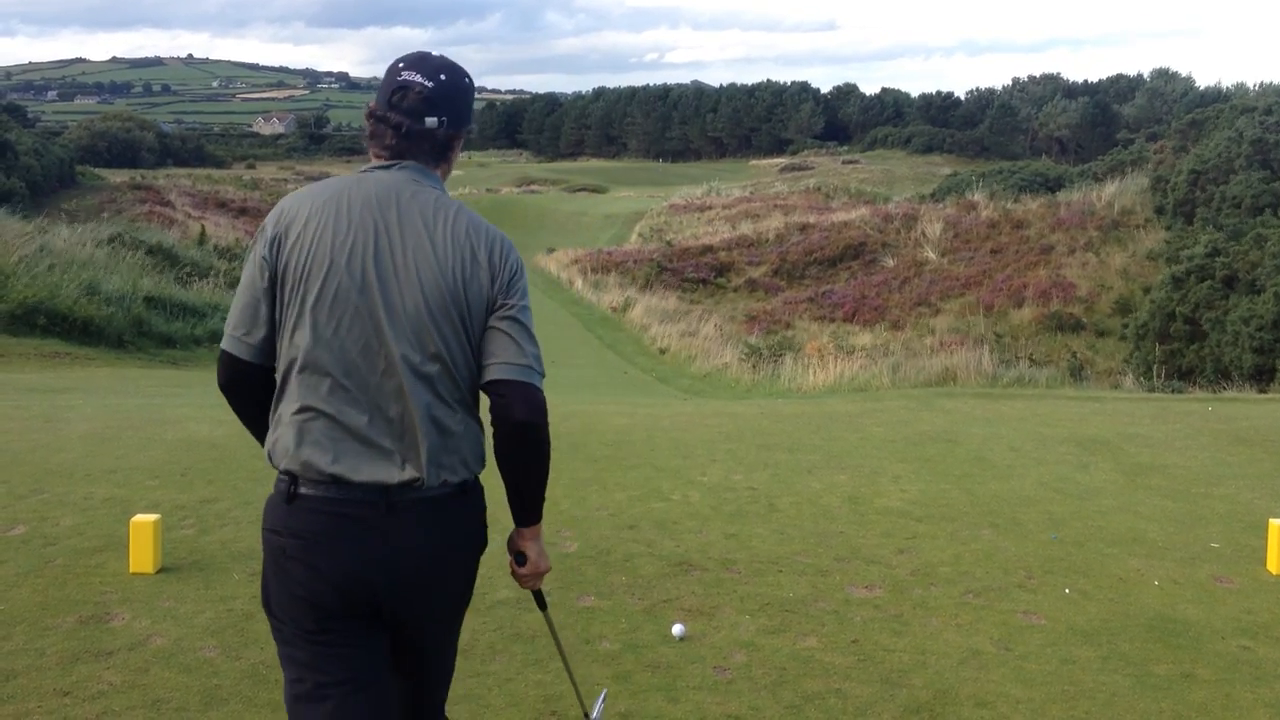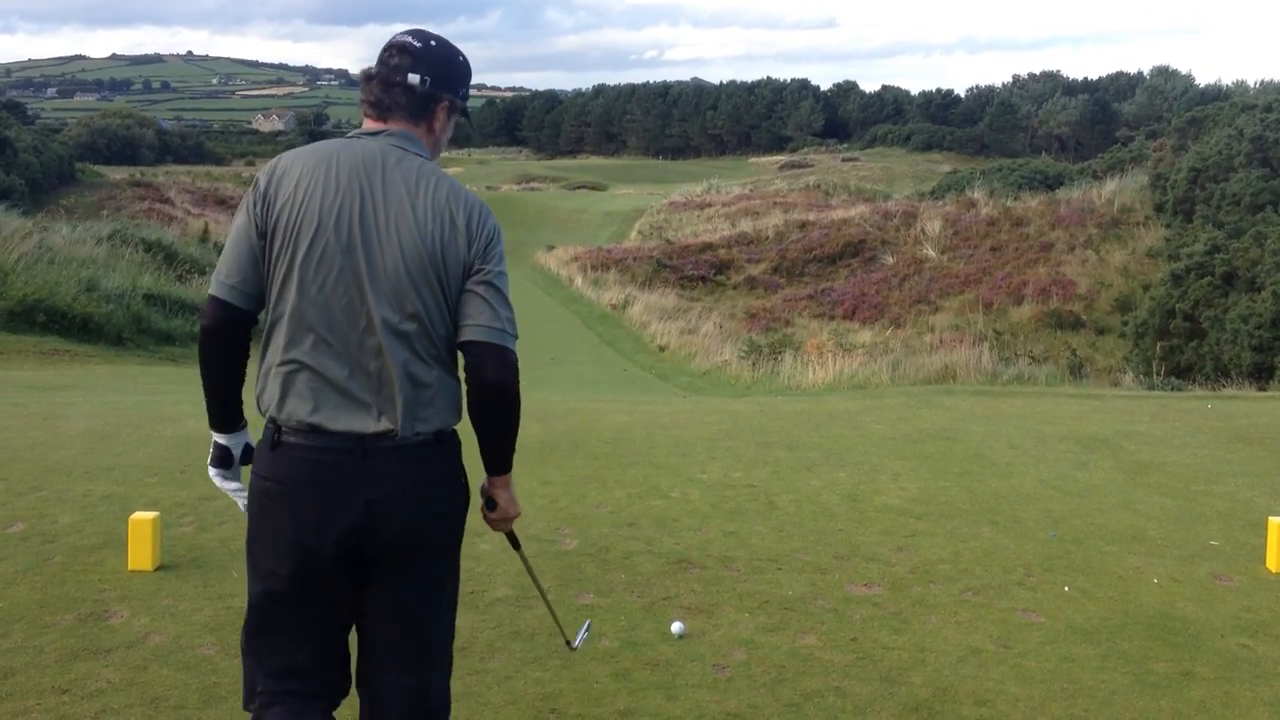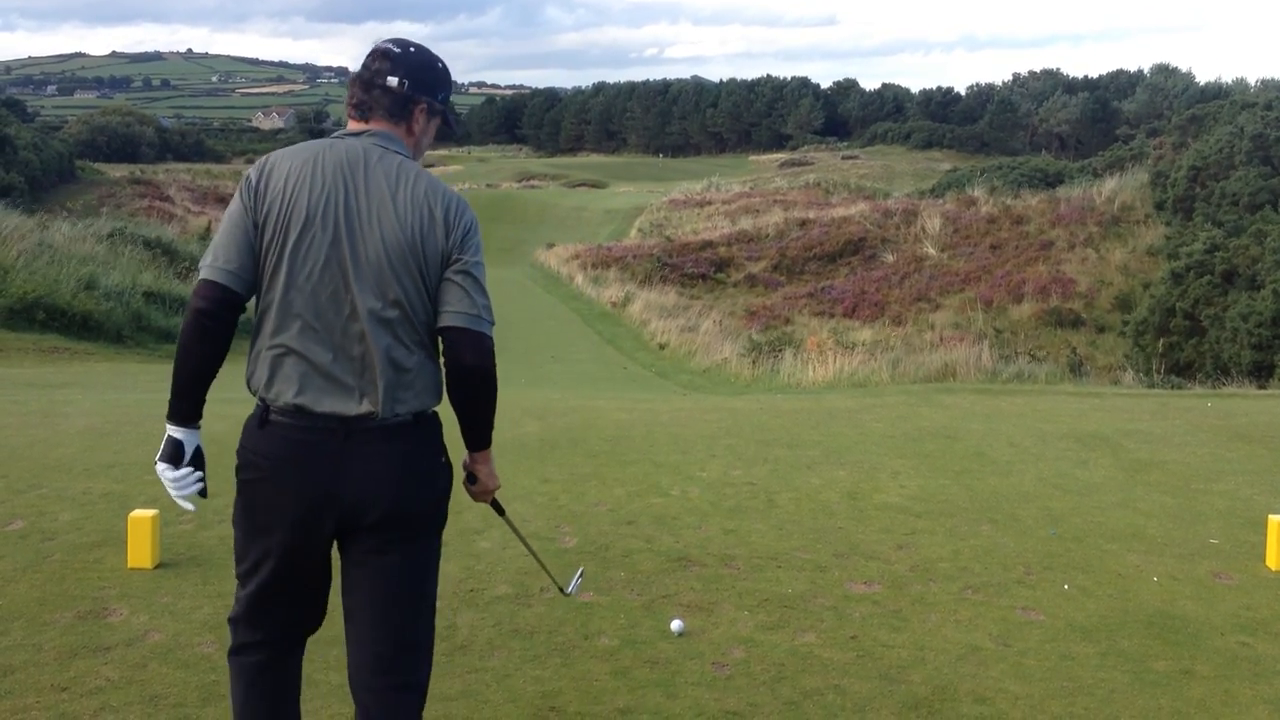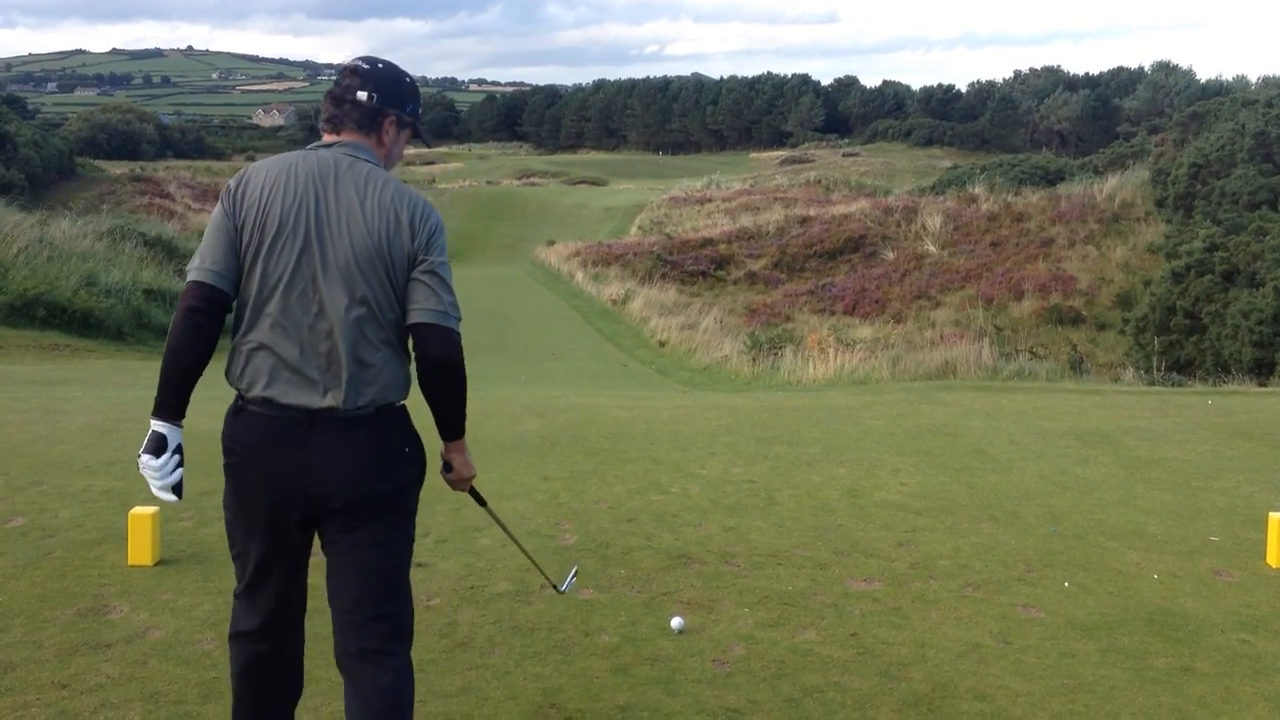
dt=0.2s
person 1, frame 1
left shoulder: (295, 215)
right shoulder: (487, 246)
left elbow: (239, 369)
right elbow: (519, 410)
right wrist: (528, 526)
left hip: (315, 526)
right hip: (438, 528)
person 1, frame 2
left shoulder: (284, 177)
right shoulder: (466, 212)
left elbow: (221, 321)
right elbow: (491, 369)
left wrist: (227, 431)
right wrist: (499, 475)
left hip: (299, 471)
right hip: (418, 479)
person 1, frame 3
left shoulder: (272, 174)
right shoulder: (444, 207)
left elbow: (210, 308)
right elbow: (469, 352)
left wrist: (182, 423)
right wrist: (480, 450)
left hip: (285, 448)
right hip: (398, 460)
left knee: (266, 642)
person 1, frame 4
left shoulder: (252, 184)
right shoulder: (412, 210)
left elbow: (199, 308)
right elbow: (437, 347)
left wrist: (165, 421)
right wrist: (455, 442)
left hip: (262, 437)
right hip: (367, 448)
left knee: (263, 615)
right knee: (375, 647)
